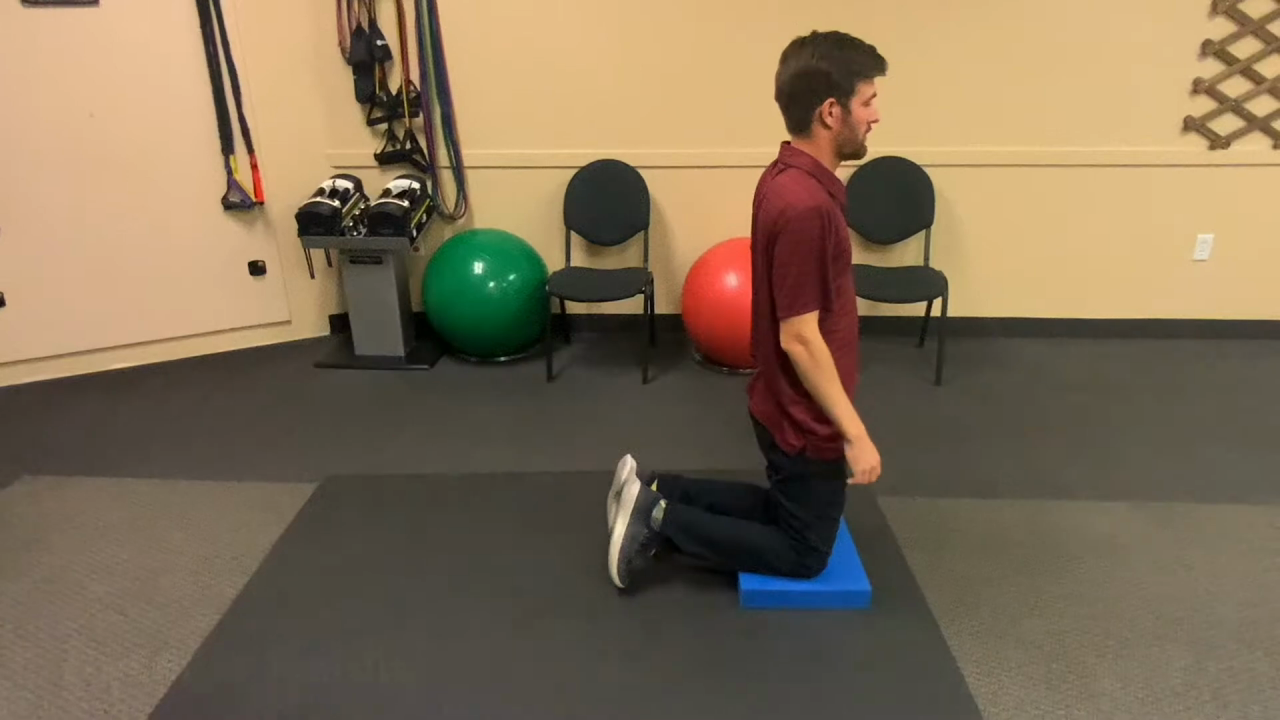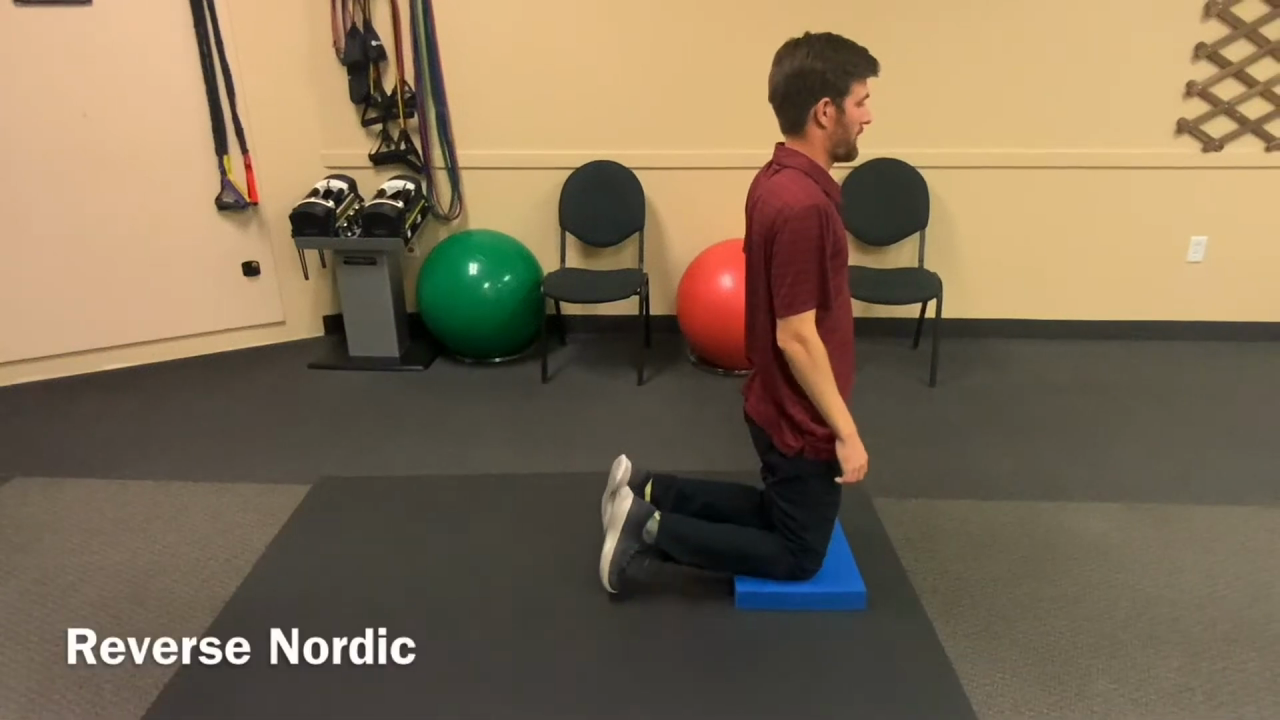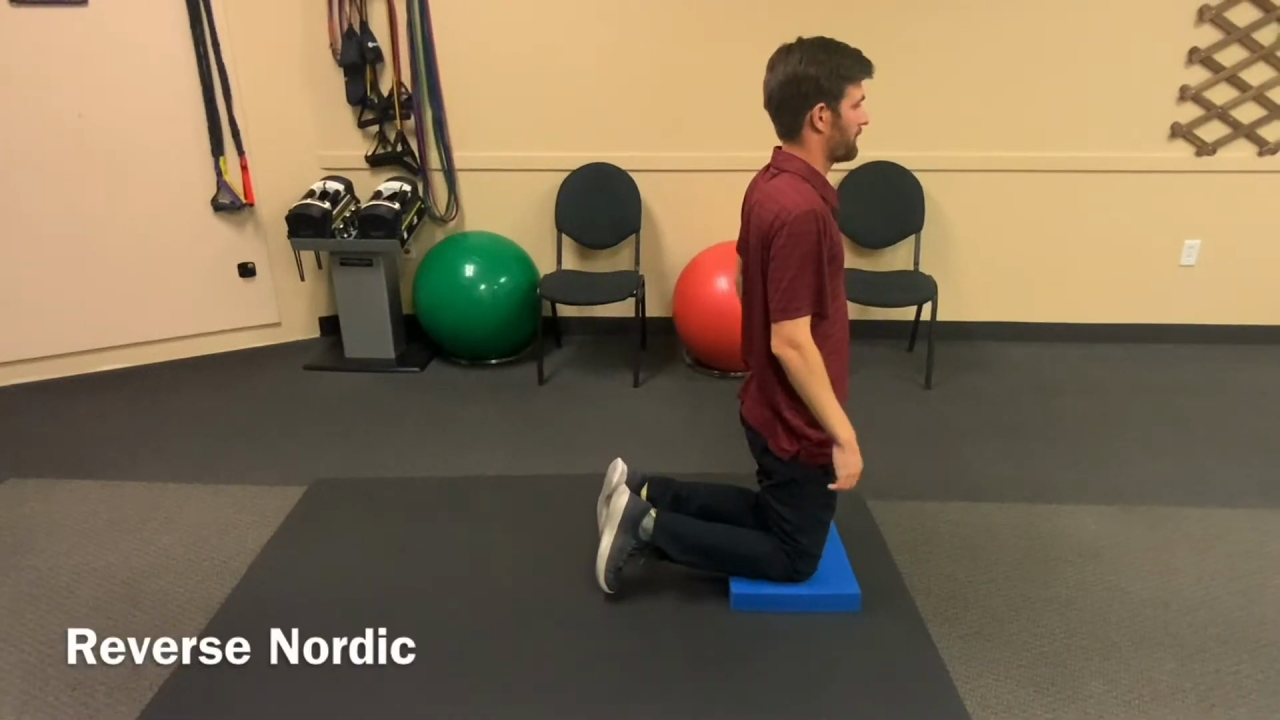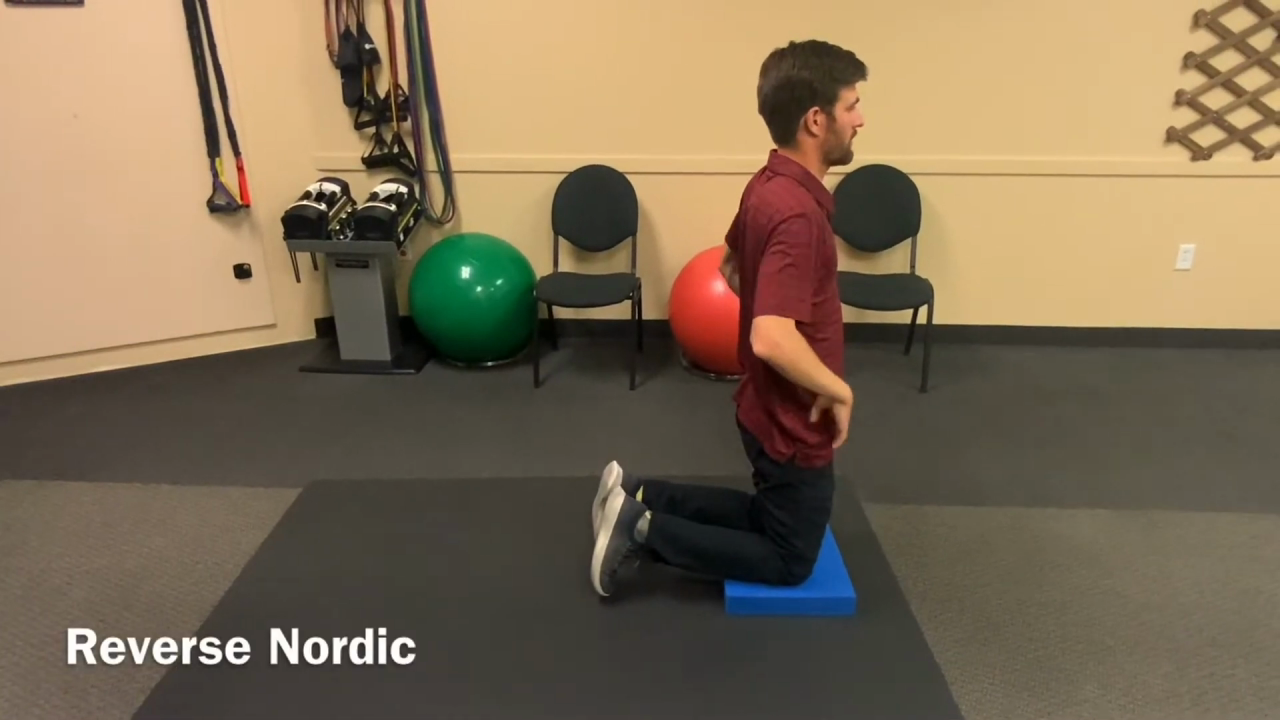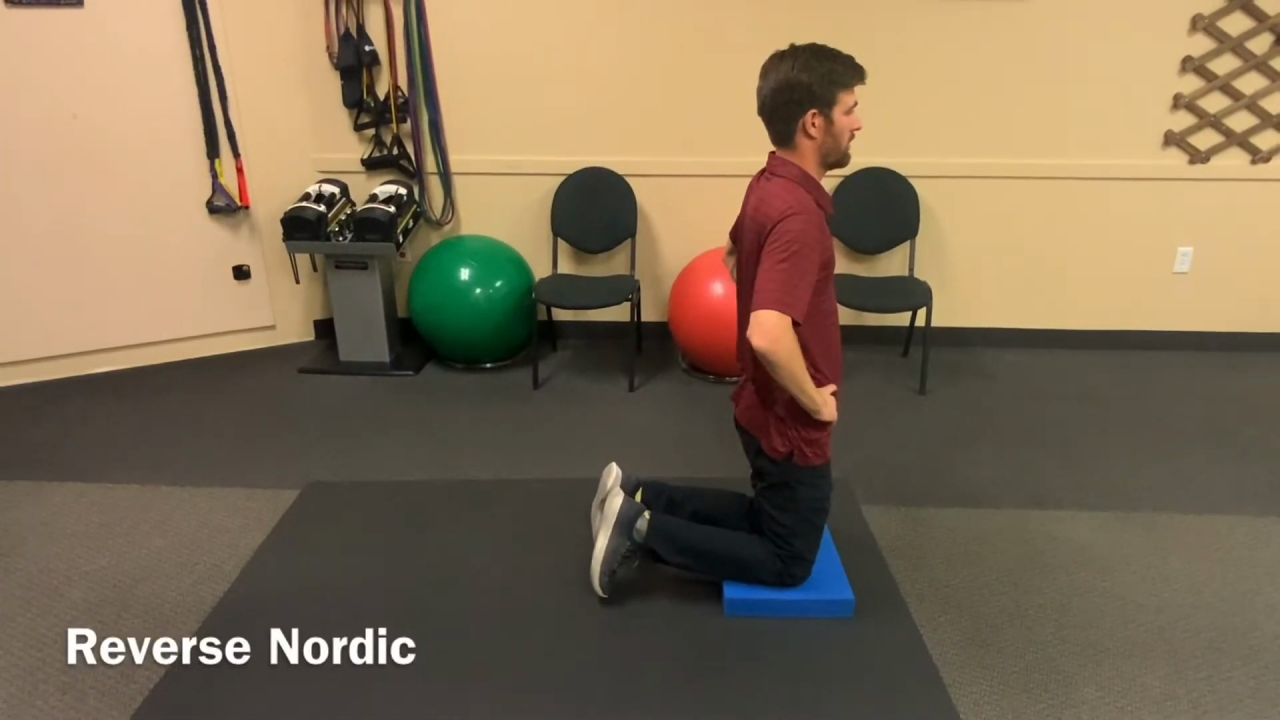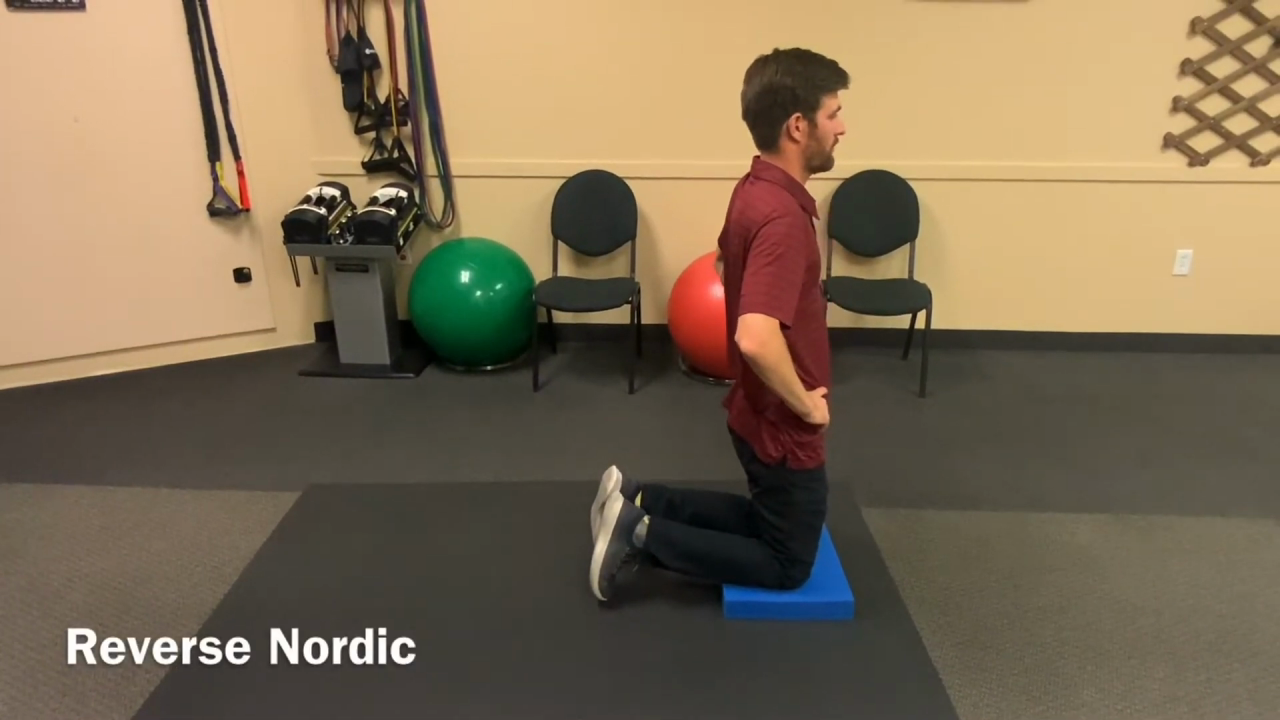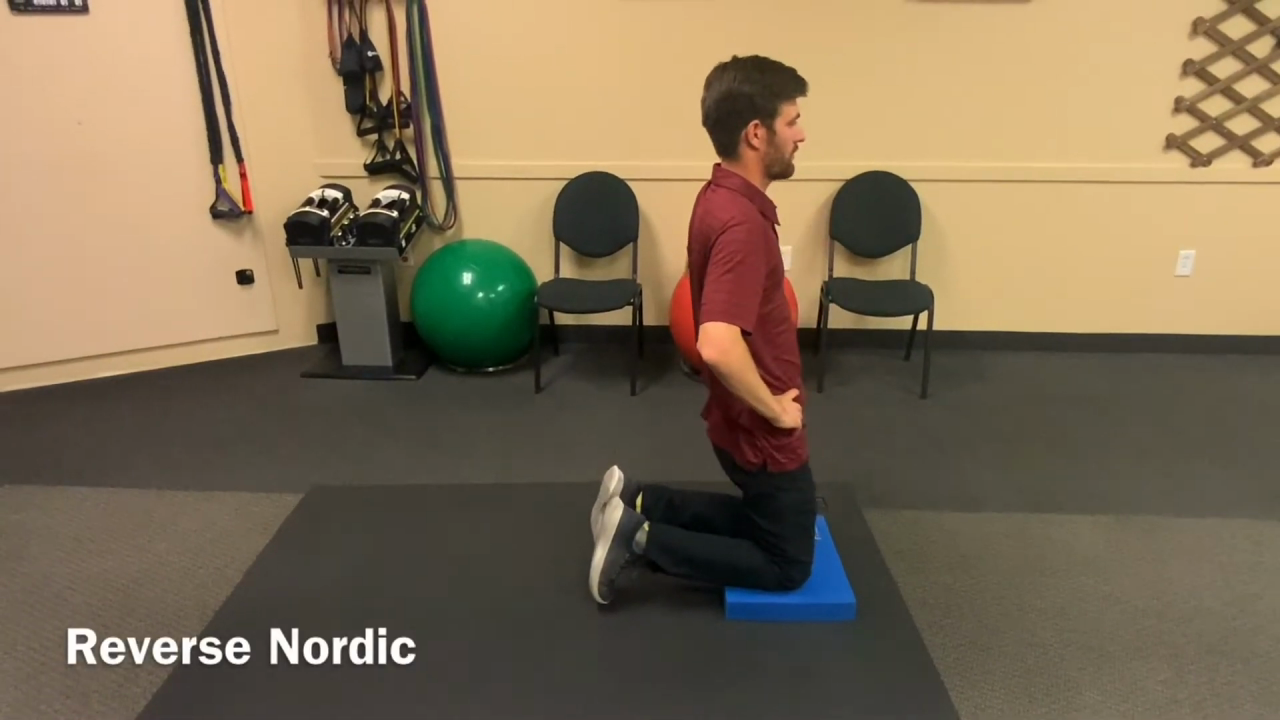
dt=0.7s
person 1, frame 1
left shoulder: (786, 178)
right shoulder: (806, 205)
right elbow: (799, 338)
right wrist: (855, 433)
left hip: (788, 402)
right hip: (803, 417)
left knee: (788, 514)
right knee: (804, 551)
left ankle: (653, 494)
right ankle: (659, 517)
person 1, frame 2
left shoulder: (777, 179)
right shoulder: (803, 205)
right elbow: (797, 336)
right wrist: (845, 432)
left hip: (779, 401)
right hip: (799, 417)
left knee: (781, 515)
right knee: (799, 555)
left ankle: (646, 493)
right ankle: (650, 528)
person 1, frame 3
left shoulder: (772, 183)
right shoulder: (801, 210)
right elbow: (791, 342)
right wrist: (844, 436)
left hip: (773, 403)
right hip: (795, 420)
left knee: (775, 517)
right knee: (794, 556)
left ankle: (642, 493)
right ankle: (647, 525)
person 1, frame 4
left shoulder: (769, 185)
right shoulder: (796, 212)
left elbow: (732, 267)
right elbow: (772, 339)
right wrist: (839, 391)
left hip: (772, 407)
right hip: (793, 421)
left knee: (771, 520)
right knee: (789, 560)
left ankle: (637, 497)
right ankle: (643, 528)
person 1, frame 5
left shoulder: (770, 186)
right shoulder: (797, 214)
left elbow: (734, 256)
right elbow: (768, 335)
right wrist: (814, 401)
left hip: (768, 407)
right hip: (789, 422)
left knee: (769, 521)
right knee: (787, 561)
left ankle: (636, 498)
right ankle: (642, 529)
person 1, frame 6
left shoulder: (756, 190)
right shoulder: (782, 217)
left elbow: (725, 262)
right elbow: (756, 338)
right wrist: (805, 404)
left hip: (761, 412)
right hip: (781, 426)
left knee: (767, 524)
right knee: (786, 564)
left ankle: (638, 502)
right ankle: (641, 532)
person 1, frame 7
left shoulder: (723, 197)
right shoulder: (741, 223)
right elbow: (718, 345)
right wrist: (774, 408)
left hip: (746, 420)
right hip: (762, 432)
left knee: (764, 523)
right knee: (787, 564)
left ankle: (637, 502)
right ankle: (640, 537)
